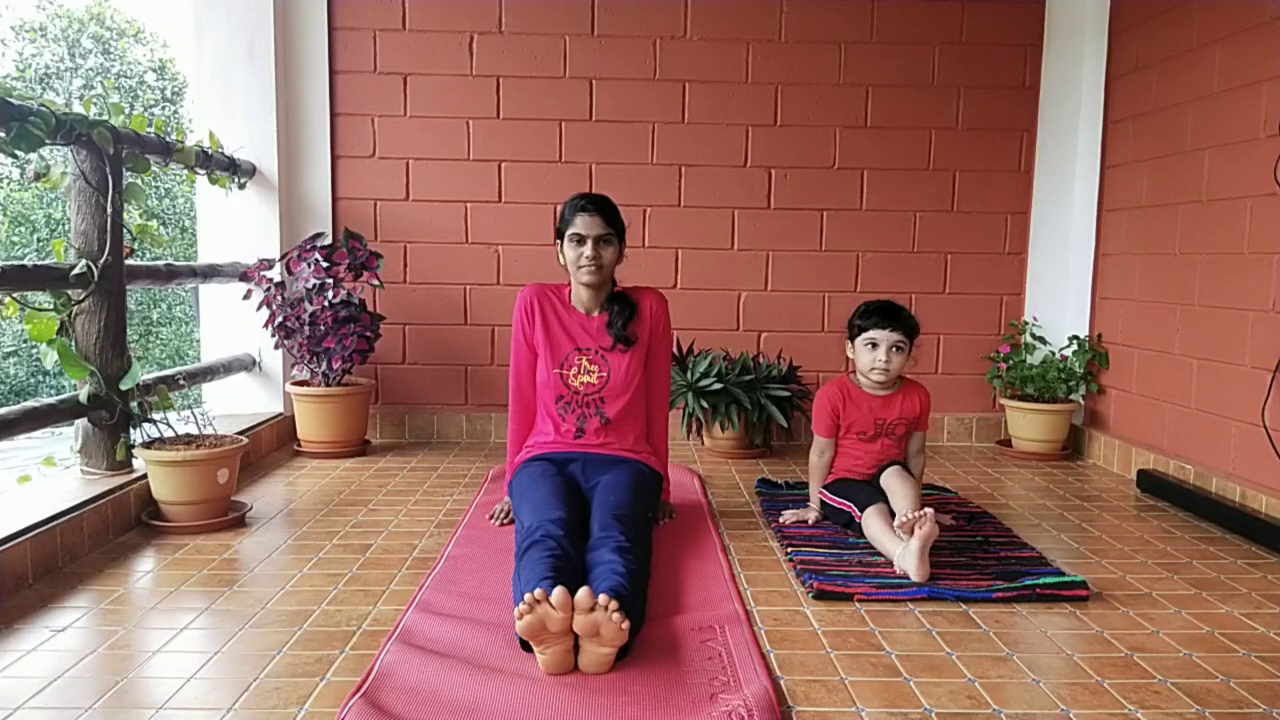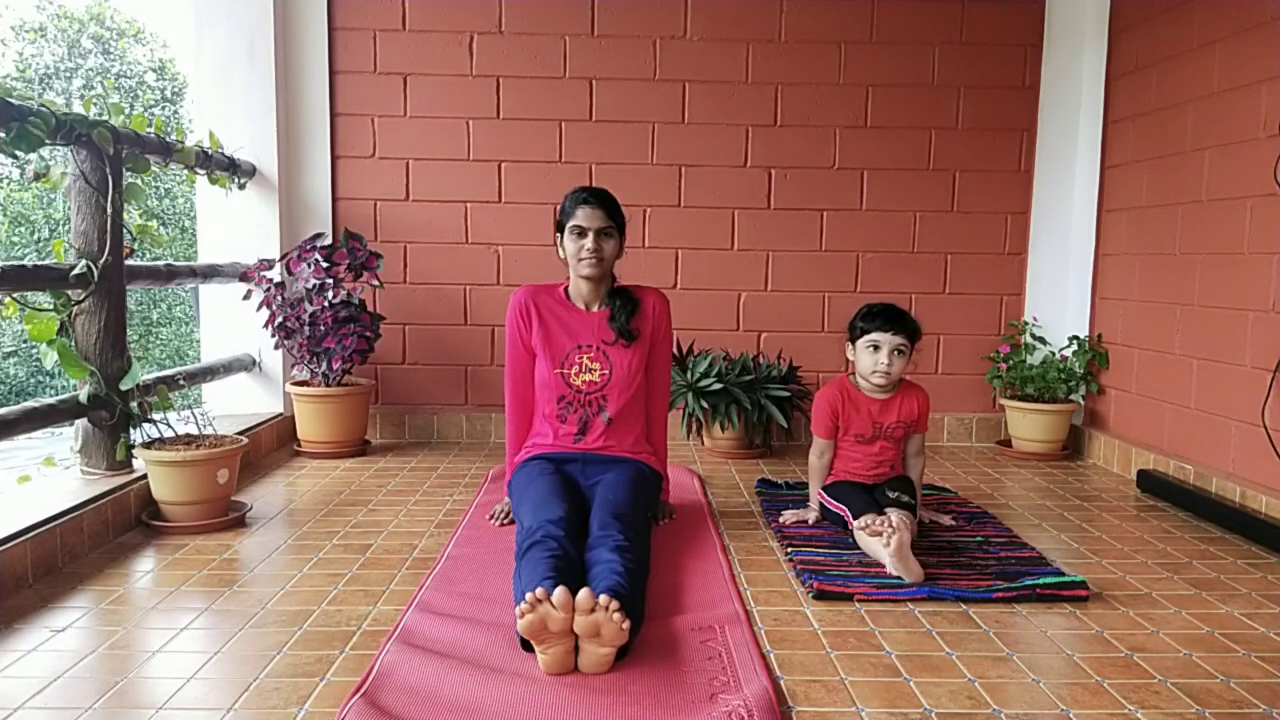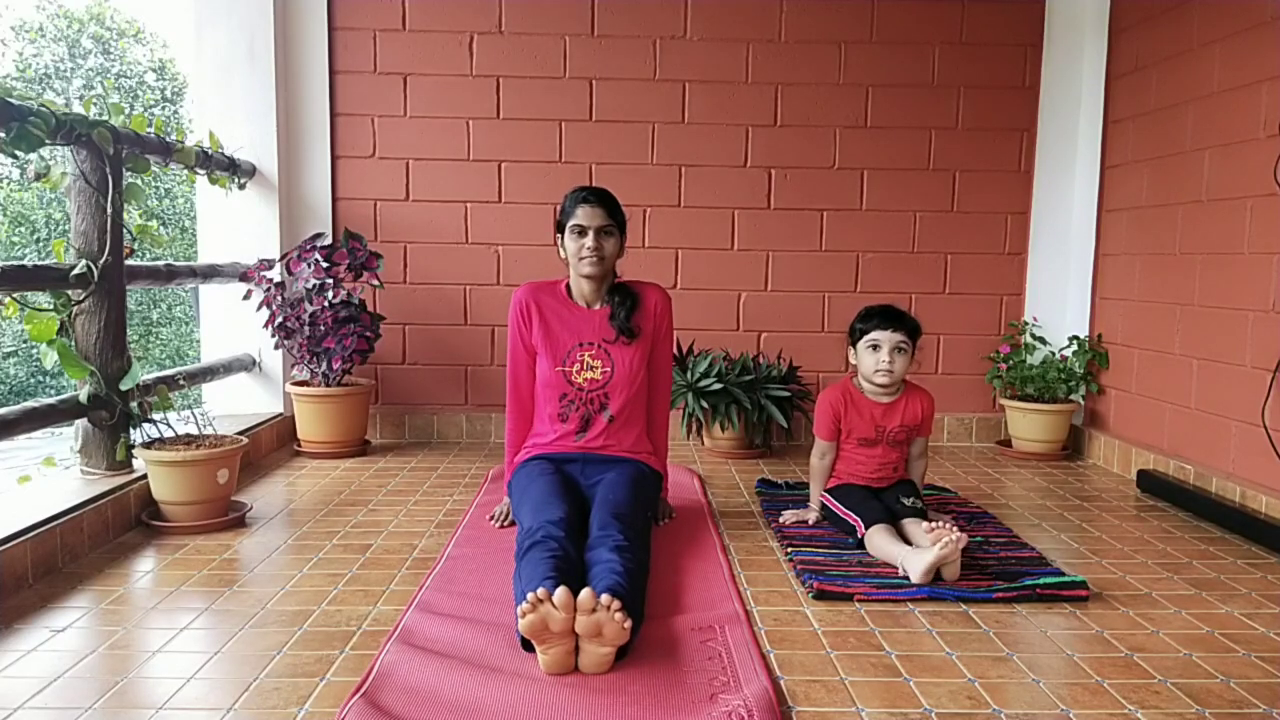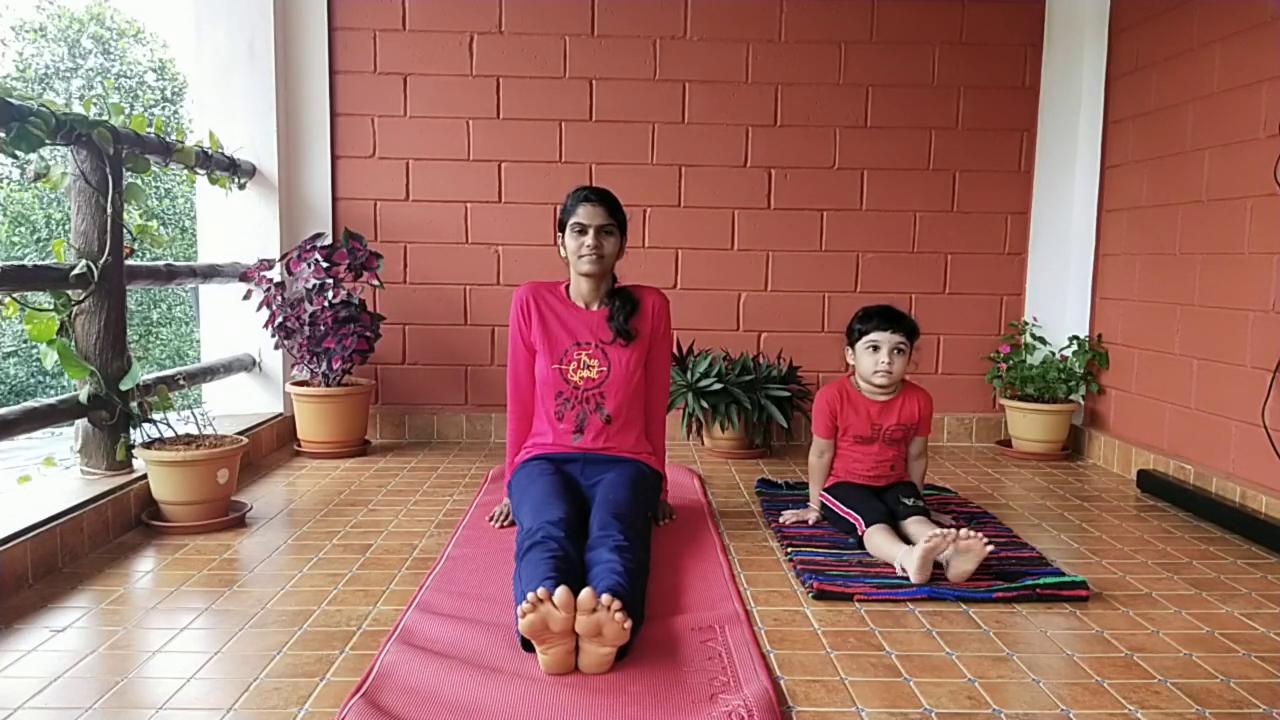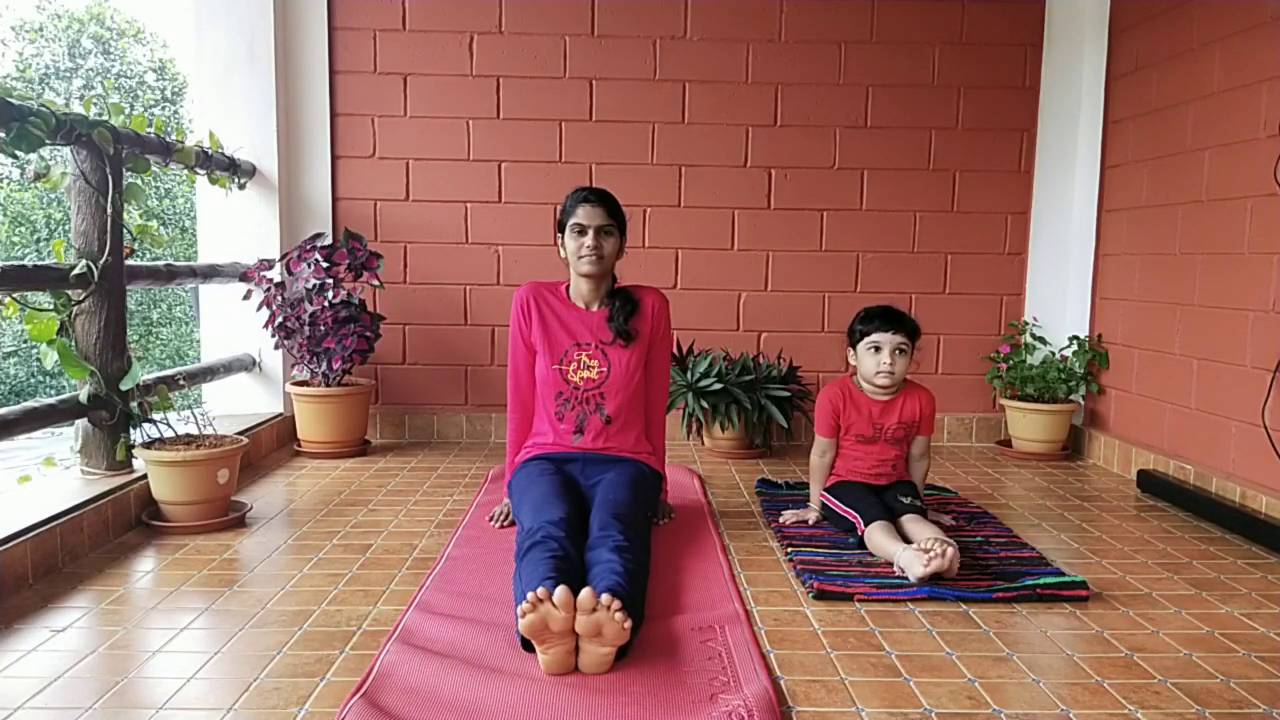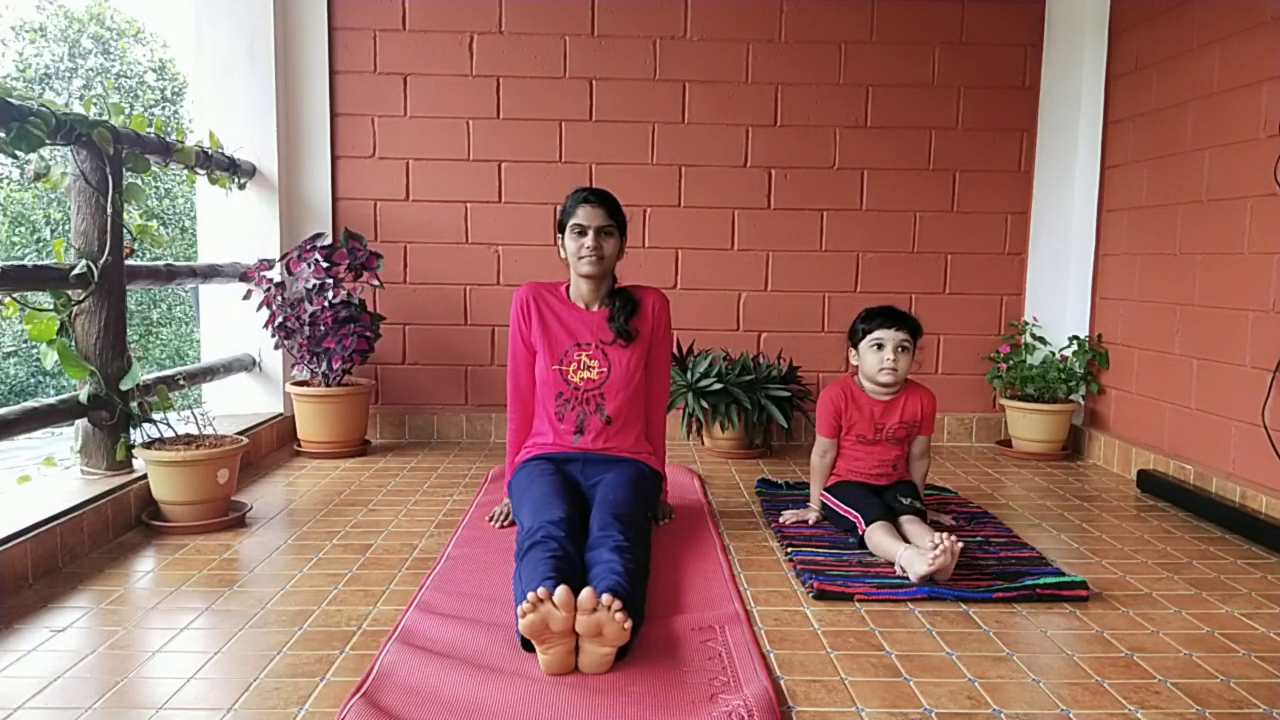
dt=0.7s
person 1, frame 1
left shoulder: (649, 307)
right shoulder: (534, 303)
left elbow: (658, 403)
right elbow: (522, 401)
left wrist: (660, 487)
right wrist: (514, 481)
left hip: (624, 463)
right hip: (547, 460)
left knee: (615, 533)
right knee: (547, 528)
left ankle: (609, 624)
right ankle: (548, 625)
person 1, frame 2
left shoulder: (650, 306)
right shoulder: (528, 305)
left elbow: (657, 403)
right elbow: (518, 403)
left wrist: (659, 487)
right wrist: (515, 480)
left hip: (623, 463)
right hip: (546, 460)
left knee: (613, 532)
right knee: (548, 527)
left ankle: (606, 624)
right ankle: (548, 626)
person 1, frame 3
left shoulder: (651, 303)
right shoulder: (530, 302)
left elbow: (658, 400)
right elbow: (520, 401)
left wrist: (658, 483)
right wrist: (513, 482)
left hip: (625, 462)
right hip: (546, 460)
left knee: (614, 532)
right knee: (548, 528)
left ankle: (608, 623)
right ankle: (549, 625)
person 1, frame 4
left shoulder: (649, 305)
right shoulder: (531, 301)
left elbow: (655, 403)
right elbow: (520, 401)
left wrist: (656, 485)
right wrist: (514, 481)
left hip: (623, 463)
right hip: (546, 460)
left knee: (613, 531)
right knee: (548, 527)
left ankle: (606, 623)
right ankle: (546, 624)
person 1, frame 5
left shoulder: (650, 306)
right shoulder: (531, 301)
left elbow: (655, 404)
right elbow: (520, 401)
left wrist: (656, 485)
right wrist: (513, 484)
left hip: (623, 463)
right hip: (546, 460)
left knee: (614, 531)
right knee: (548, 527)
left ankle: (608, 622)
right ankle: (546, 623)
person 1, frame 6
left shoulder: (650, 306)
right shoulder: (531, 302)
left elbow: (656, 404)
right elbow: (520, 401)
left wrist: (656, 485)
right wrist: (514, 485)
left hip: (624, 463)
right hip: (546, 460)
left knee: (614, 532)
right knee: (548, 528)
left ankle: (608, 623)
right ankle: (549, 625)
person 2, frame 1
left shoulder: (917, 396)
right shoulder: (833, 395)
left elbow: (915, 453)
right elbow: (821, 453)
left wrist: (914, 504)
right wrist: (815, 505)
left hip: (892, 482)
right hip: (843, 484)
left knee: (895, 473)
right knee: (872, 505)
left ankle: (910, 527)
right ankle: (905, 555)
person 2, frame 2
left shoulder: (916, 398)
right shoulder: (832, 396)
left elbow: (914, 455)
right elbow: (820, 454)
left wrist: (915, 504)
right wrist: (815, 505)
left hip: (891, 483)
right hip: (843, 484)
left knee: (897, 513)
right knee: (866, 516)
left ankle: (899, 538)
right ankle: (894, 559)
person 2, frame 3
left shoulder: (921, 401)
right shoulder: (835, 398)
left elbow: (917, 457)
right elbow: (823, 456)
left wrist: (914, 498)
right wrist: (815, 505)
left hip: (894, 485)
right hip: (846, 487)
left knee: (912, 519)
right knee: (875, 522)
left ankle: (942, 552)
right ankle: (912, 559)
person 2, frame 4
left shoulder: (918, 400)
right shoulder: (832, 396)
left elbow: (916, 456)
right elbow: (821, 454)
left wrist: (913, 499)
right wrist: (815, 504)
left hip: (893, 485)
right hip: (845, 485)
left knee: (916, 518)
right knee: (875, 521)
left ankle: (952, 557)
right ankle: (907, 559)
person 2, frame 5
left shoulder: (921, 399)
right shoulder: (835, 396)
left elbow: (919, 457)
right elbow: (823, 454)
left wrist: (916, 499)
right wrist: (815, 505)
left hip: (896, 484)
right hip: (846, 485)
left knee: (912, 517)
right knee: (875, 518)
left ankle: (941, 547)
right ankle: (907, 557)
person 2, frame 6
left shoulder: (922, 399)
right shoulder: (836, 396)
left elbow: (919, 457)
right elbow: (823, 454)
left wrist: (916, 500)
right wrist: (815, 505)
left hip: (896, 484)
right hip: (846, 484)
left knee: (910, 517)
right knee: (875, 518)
left ankle: (938, 552)
right ankle: (908, 557)
